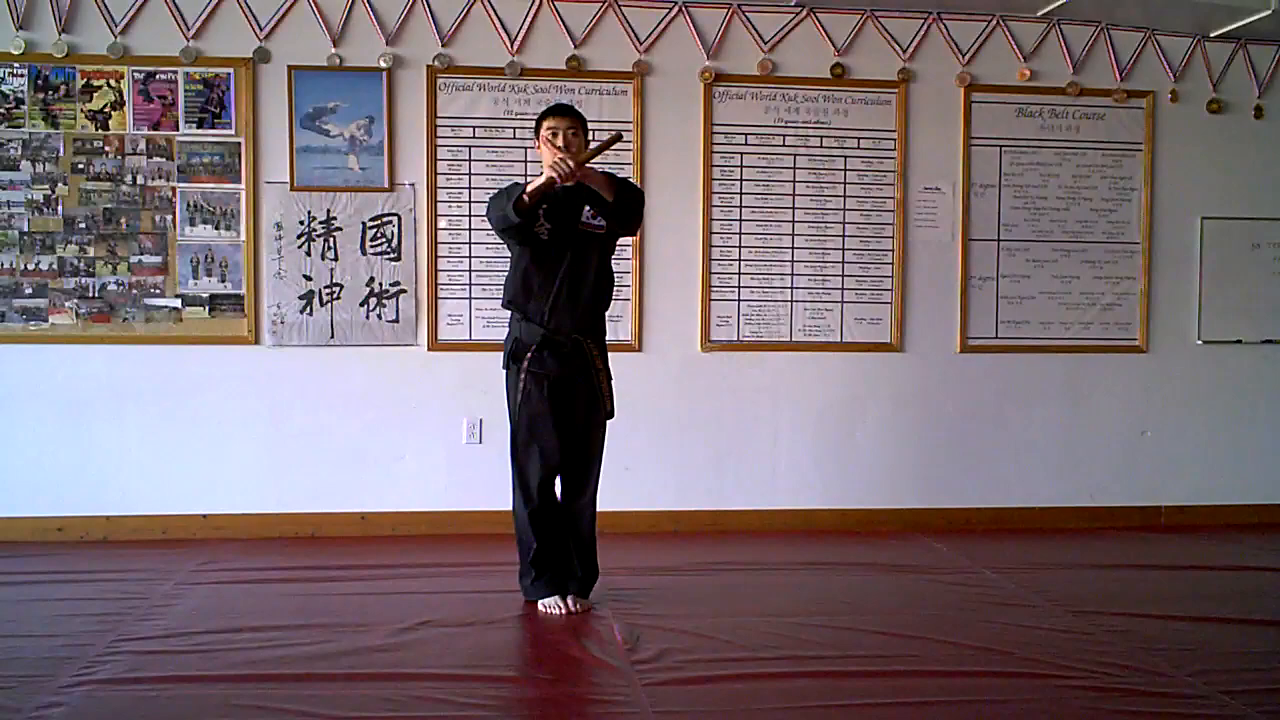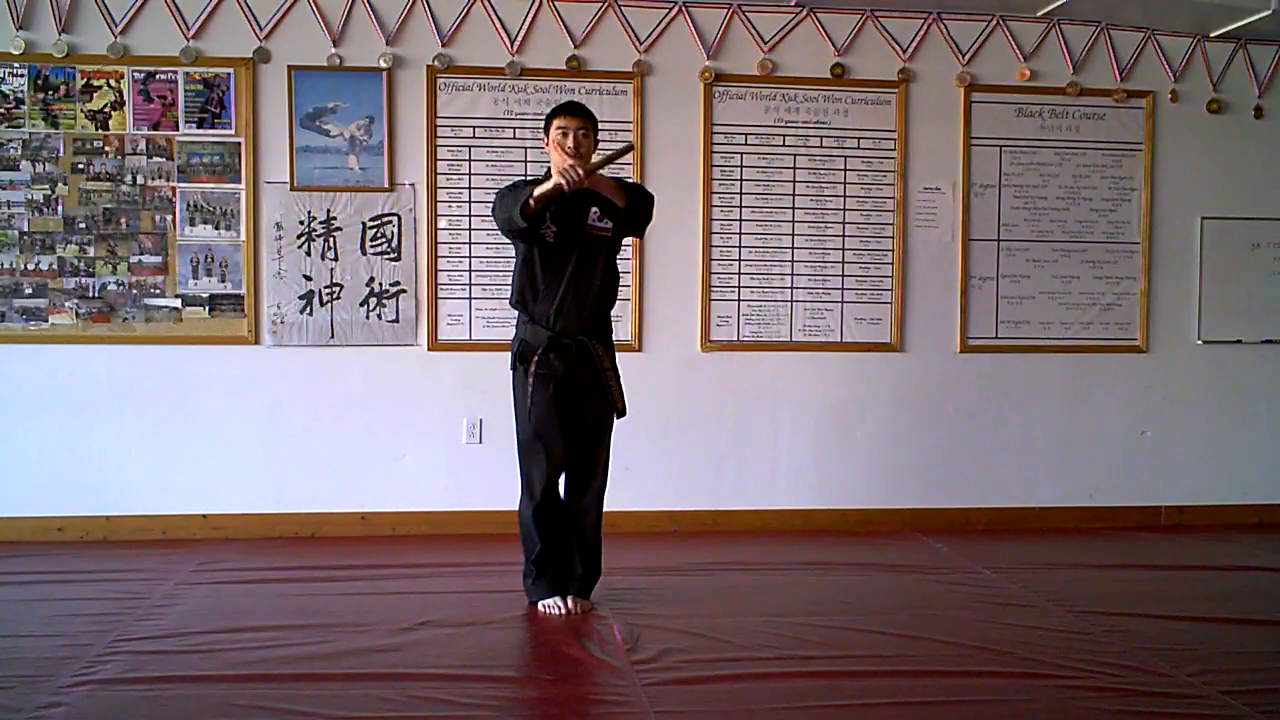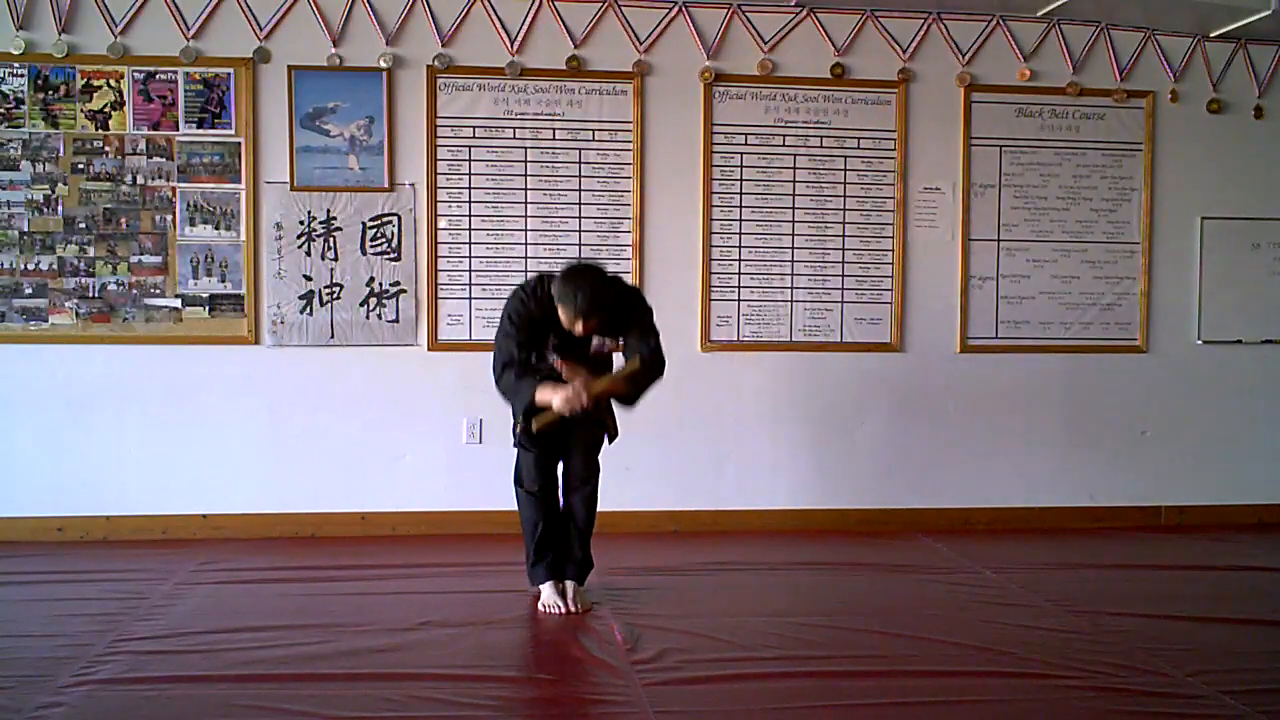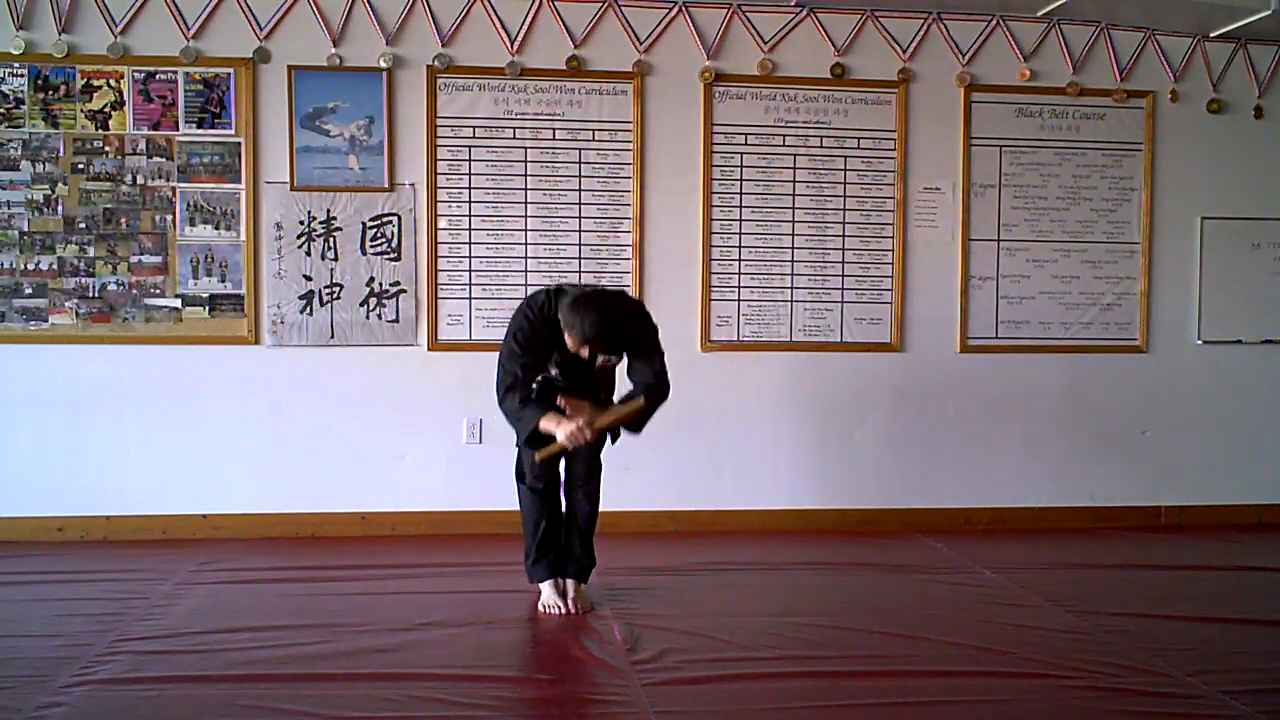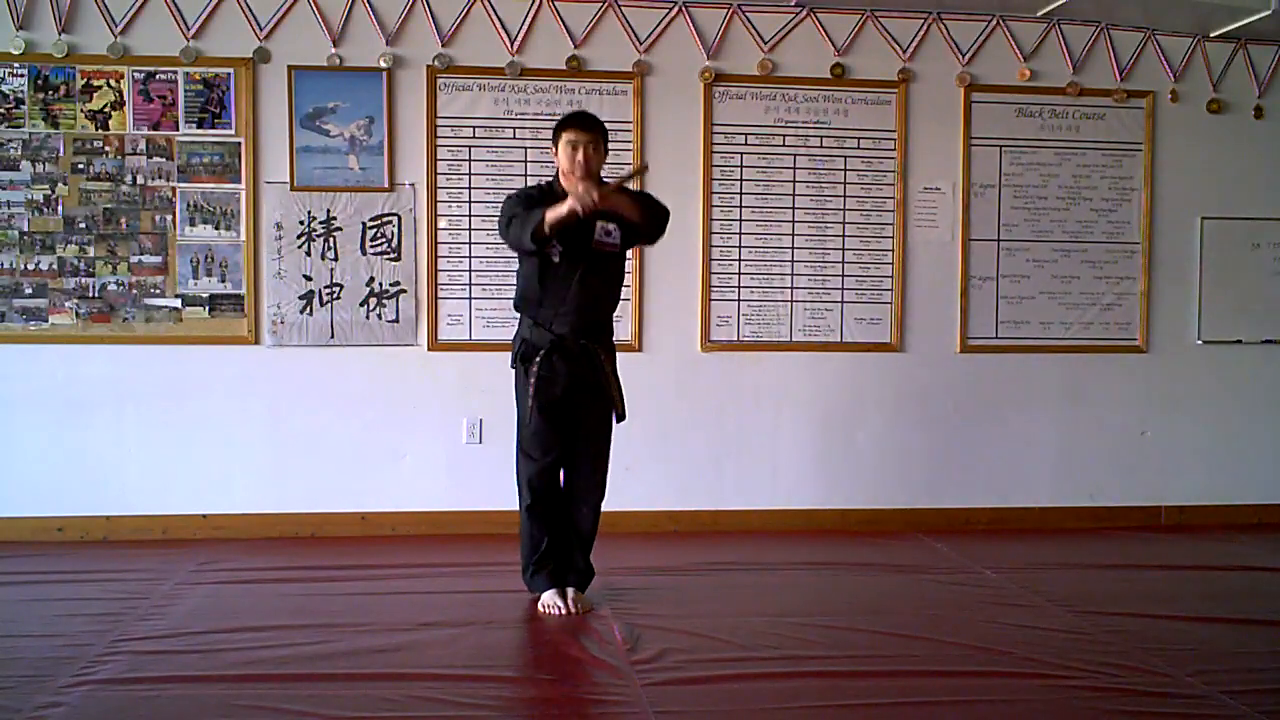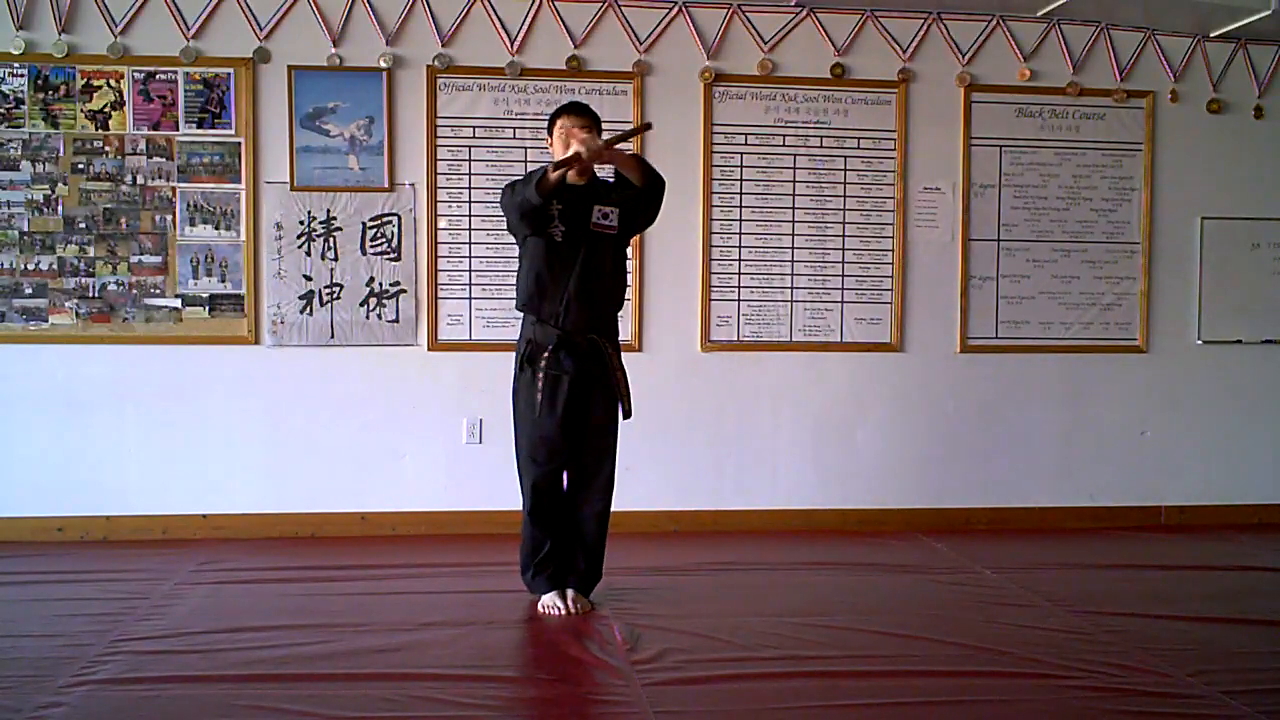
dt=0.5s
person 1, frame 1
left shoulder: (602, 199)
right shoulder: (521, 197)
left elbow: (632, 209)
right elbow: (502, 215)
left wrist: (588, 176)
right wrist: (541, 183)
left hip: (586, 355)
right hip: (532, 353)
left knee: (582, 475)
right knee: (535, 472)
left ankle: (576, 583)
right ankle: (544, 584)
person 1, frame 2
left shoulder: (609, 197)
right shoulder: (526, 194)
left elbow: (641, 211)
right elbow: (508, 214)
left wrist: (595, 182)
right wrist: (550, 186)
left hip: (593, 355)
right hip: (539, 353)
left knee: (589, 475)
right knee: (541, 472)
left ankle: (579, 583)
right ankle: (545, 584)
person 1, frame 3
left shoulder: (626, 302)
right shoulder: (527, 299)
left elbow: (649, 361)
right elbow: (508, 368)
left wrist: (596, 385)
right wrist: (551, 395)
left hip: (591, 388)
right hip: (539, 385)
left knee: (582, 476)
right knee: (534, 474)
left ankle: (573, 576)
right ankle: (546, 579)
person 1, frame 4
left shoulder: (632, 318)
right shoulder: (533, 315)
left elbow: (654, 385)
right elbow: (511, 390)
left wrist: (599, 417)
right wrist: (557, 425)
left hip: (592, 393)
right hip: (541, 391)
left knee: (585, 475)
right knee: (536, 471)
left ankle: (575, 577)
right ankle: (547, 578)
person 1, frame 5
left shoulder: (621, 204)
right shoulder: (529, 199)
left elbow: (655, 222)
right elbow: (517, 231)
left wrist: (609, 199)
right wrist: (564, 207)
left hip: (595, 355)
right hip: (540, 354)
left knee: (587, 475)
right knee: (539, 473)
left ankle: (575, 580)
right ankle: (547, 581)
person 1, frame 6
left shoulder: (616, 199)
right shoulder: (532, 195)
left elbow: (650, 189)
right elbow: (519, 202)
left wrist: (610, 156)
right wrist: (562, 166)
left hip: (598, 356)
right hip: (544, 353)
left knee: (594, 478)
right knee: (541, 475)
left ankle: (579, 582)
right ankle: (547, 583)
